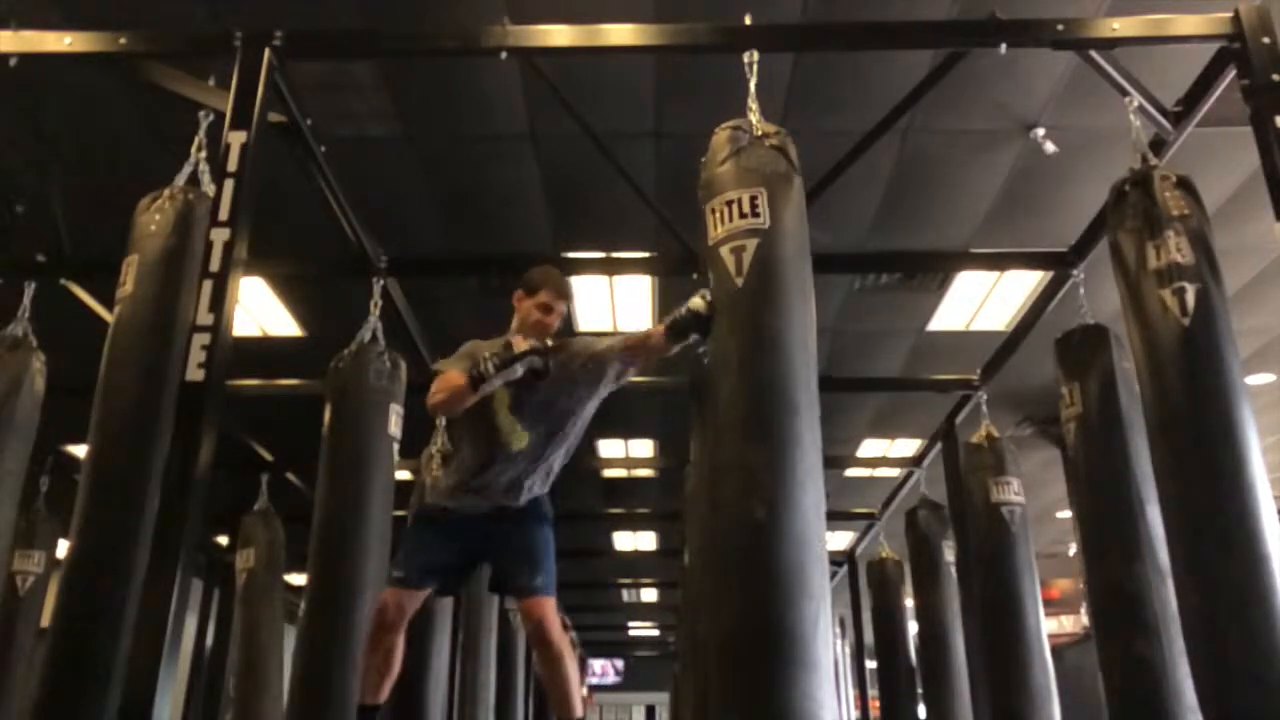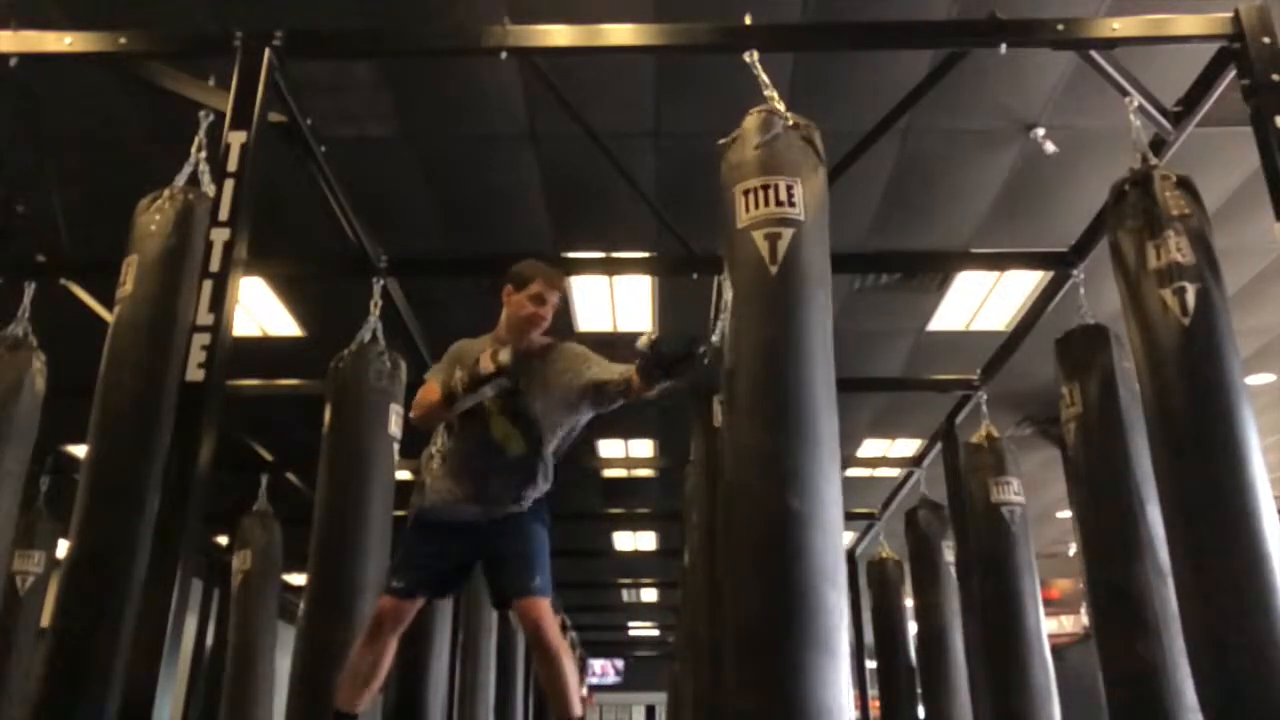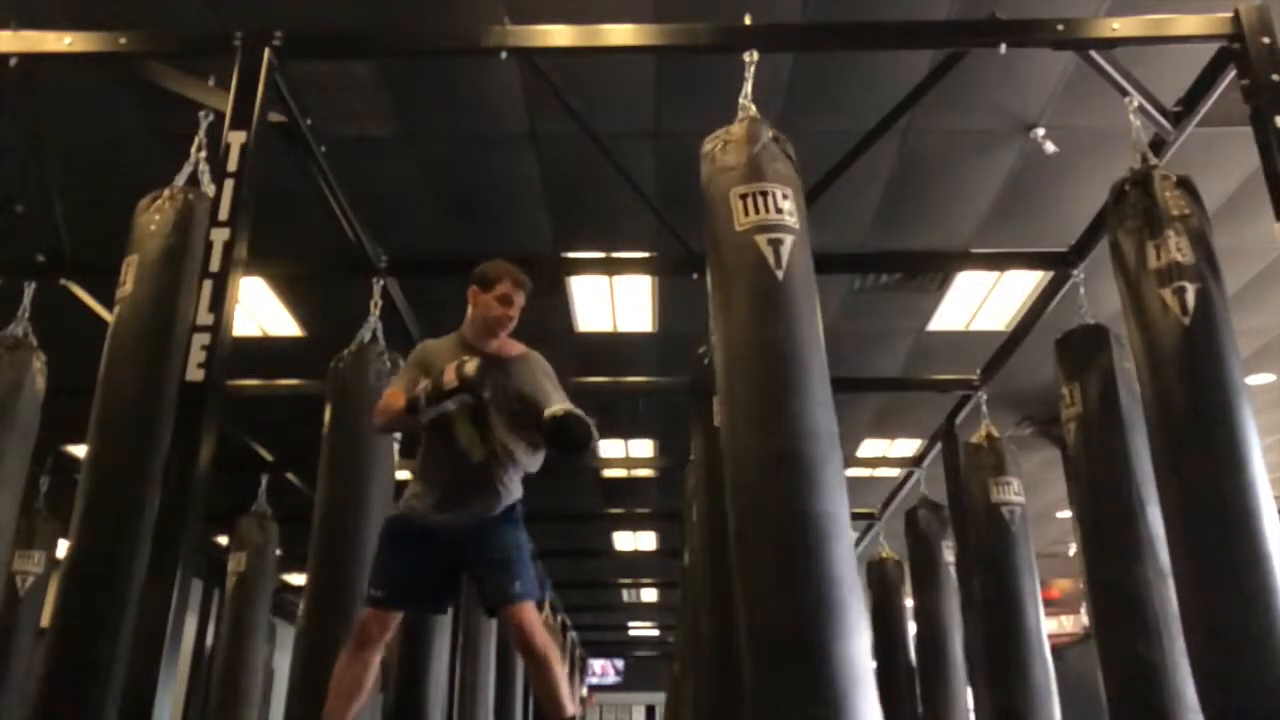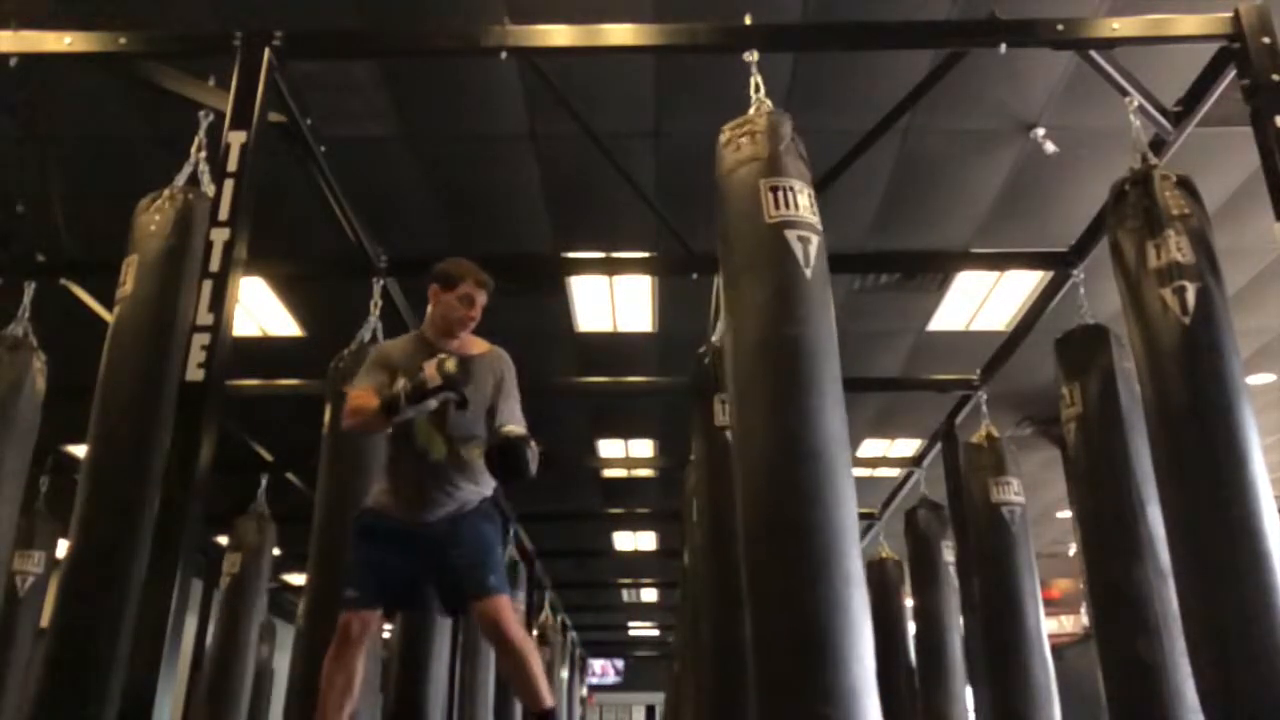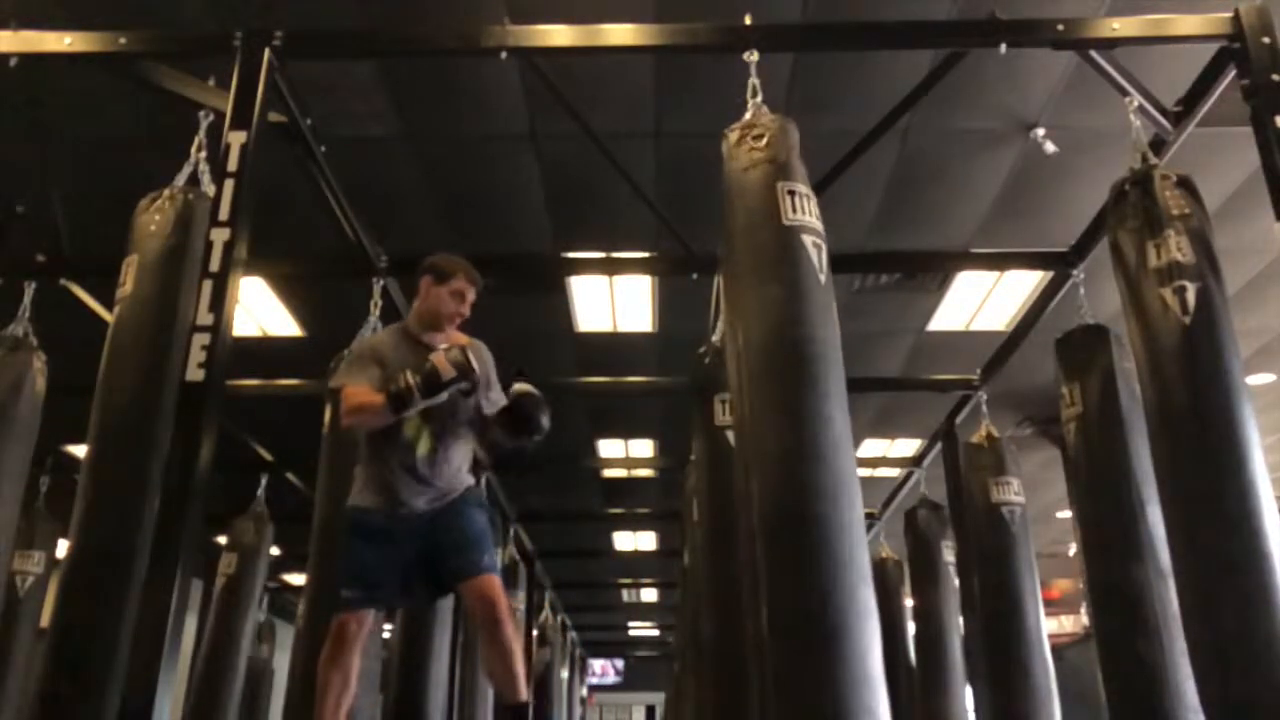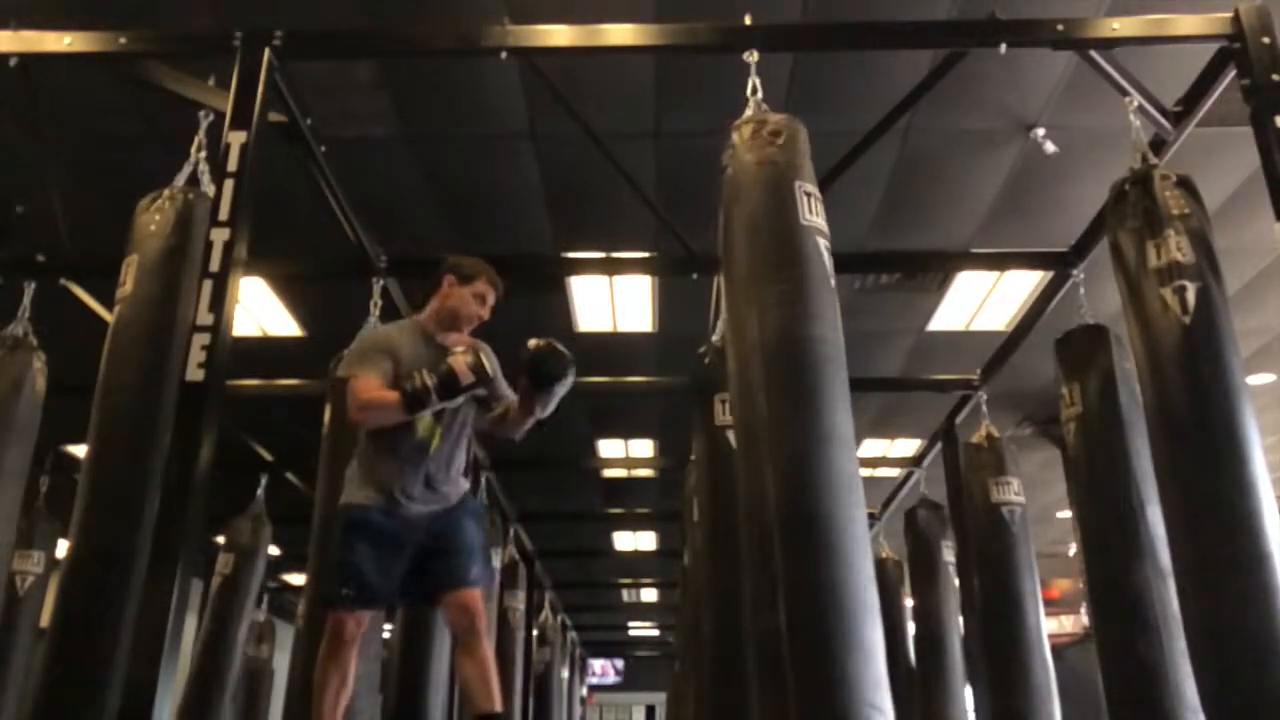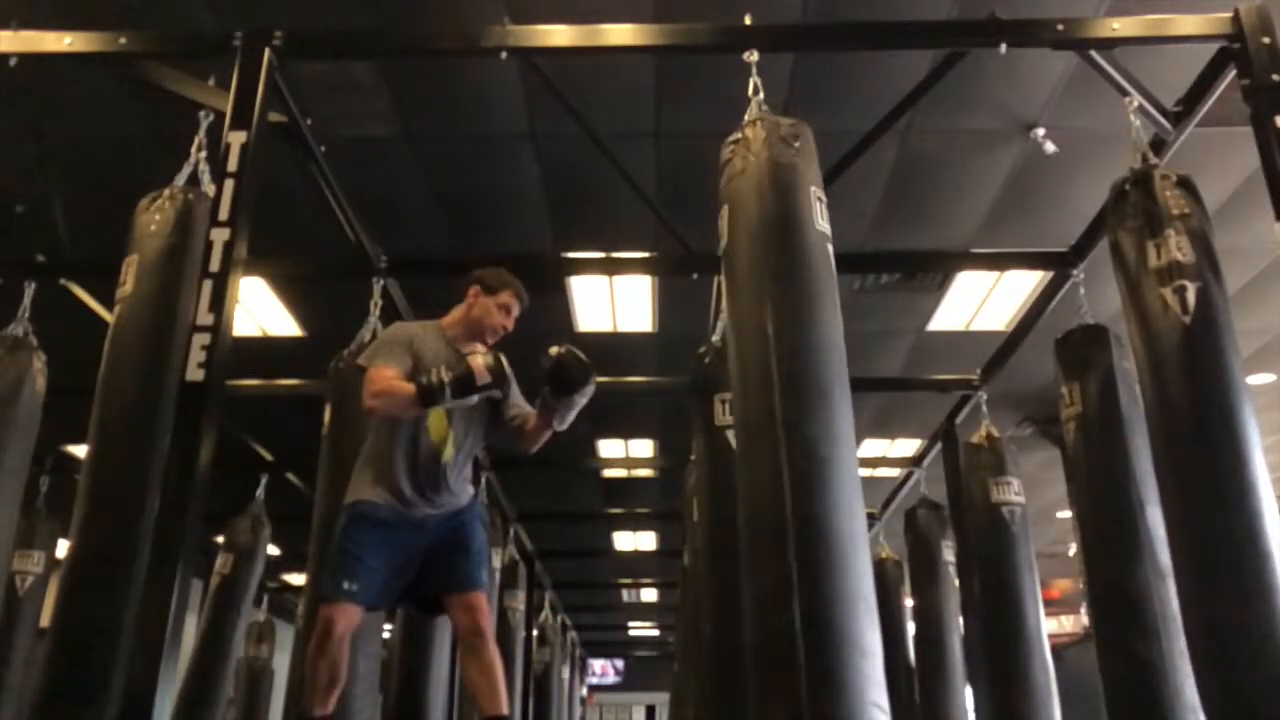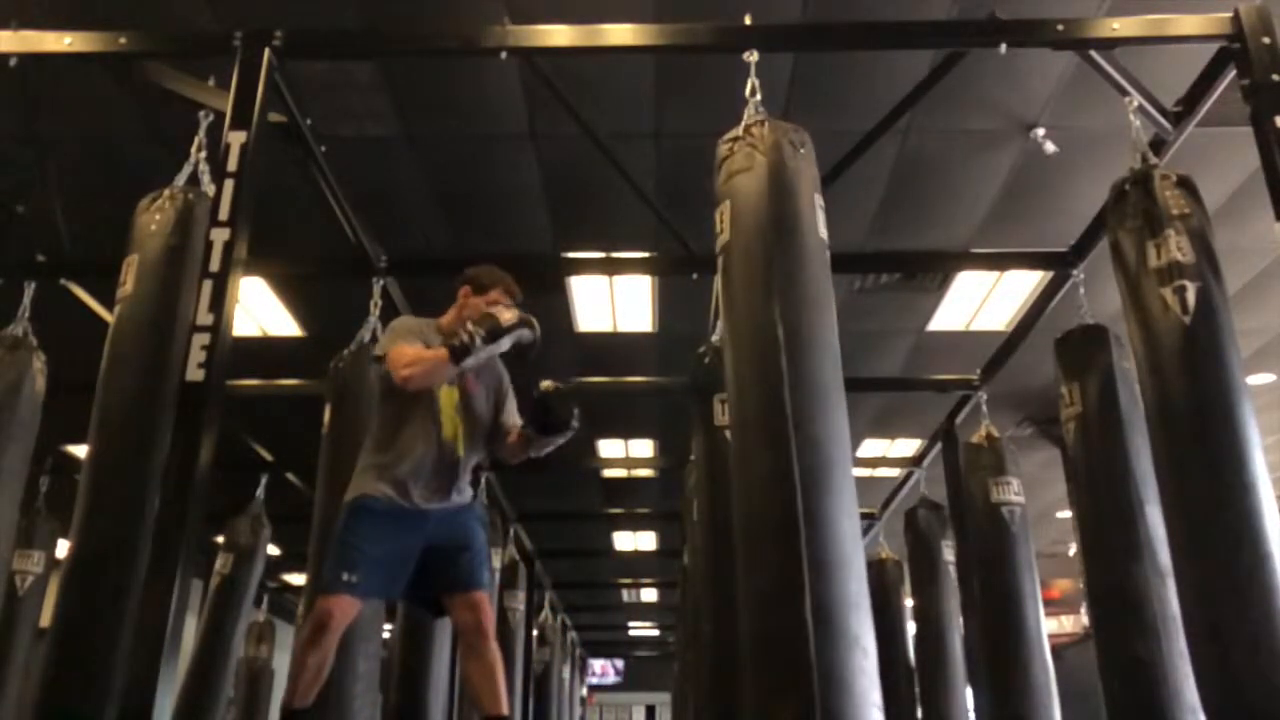
dt=0.3s
person 1, frame 1
left shoulder: (579, 357)
right shoulder: (477, 352)
left elbow: (646, 344)
right elbow: (438, 401)
left wrist: (691, 318)
right wrist: (500, 365)
left hip: (519, 507)
right hip: (453, 500)
left knee: (543, 622)
right knee: (391, 609)
person 1, frame 2
left shoulder: (567, 359)
right shoulder: (465, 353)
left elbow: (630, 383)
right elbow: (420, 413)
left wrist: (662, 364)
right wrist: (472, 383)
left hip: (516, 511)
right hip: (447, 507)
left knee: (540, 623)
right knee: (388, 616)
person 1, frame 3
left shoulder: (530, 366)
right shoulder: (430, 354)
left elbow: (559, 432)
right elbow: (383, 416)
left wrist: (572, 427)
right wrist: (437, 393)
left hip: (493, 515)
right hip: (425, 513)
left knee: (527, 628)
right knee: (371, 627)
person 1, frame 4
left shoulder: (495, 362)
right shoulder: (391, 354)
left elbow: (510, 429)
right elbow: (353, 417)
left wrist: (517, 449)
right wrist: (414, 393)
left hip: (465, 512)
right hip: (394, 513)
left knee: (501, 622)
right knee: (353, 628)
person 1, frame 5
left shoulder: (475, 353)
right shoulder: (375, 348)
left elbow: (494, 422)
right elbow: (352, 414)
left wrist: (524, 415)
right wrist: (422, 386)
left hip: (451, 501)
right hip: (380, 507)
left knee: (491, 605)
right knee: (347, 627)
person 1, frame 6
left shoulder: (479, 357)
right shoulder: (384, 340)
left elbow: (511, 426)
right elbow: (361, 408)
left wrist: (543, 389)
right wrist: (438, 388)
left hip: (445, 507)
right hip: (375, 507)
left knee: (470, 619)
right knee: (343, 626)
person 1, frame 7
left shoulder: (492, 368)
right shoulder: (407, 337)
left elbow: (528, 439)
right elbow: (376, 396)
left wrist: (561, 399)
right wrist: (452, 385)
left hip: (451, 512)
right hip: (382, 506)
left knee: (476, 624)
right knee: (335, 622)
person 1, frame 8
left shoulder: (493, 371)
right shoulder: (409, 329)
left elbow: (509, 448)
right elbow: (409, 373)
left wrist: (544, 431)
right wrist: (484, 335)
left hip: (452, 508)
right hip: (386, 501)
left knee: (478, 621)
right knee: (330, 615)
